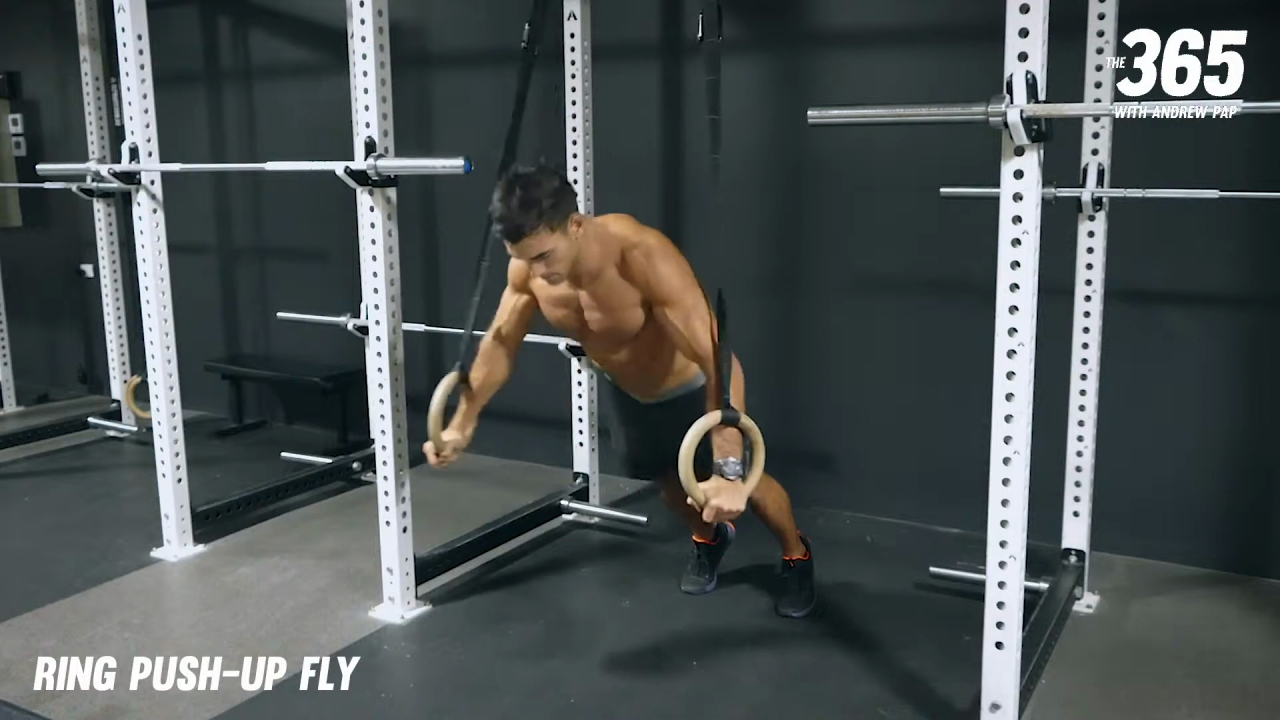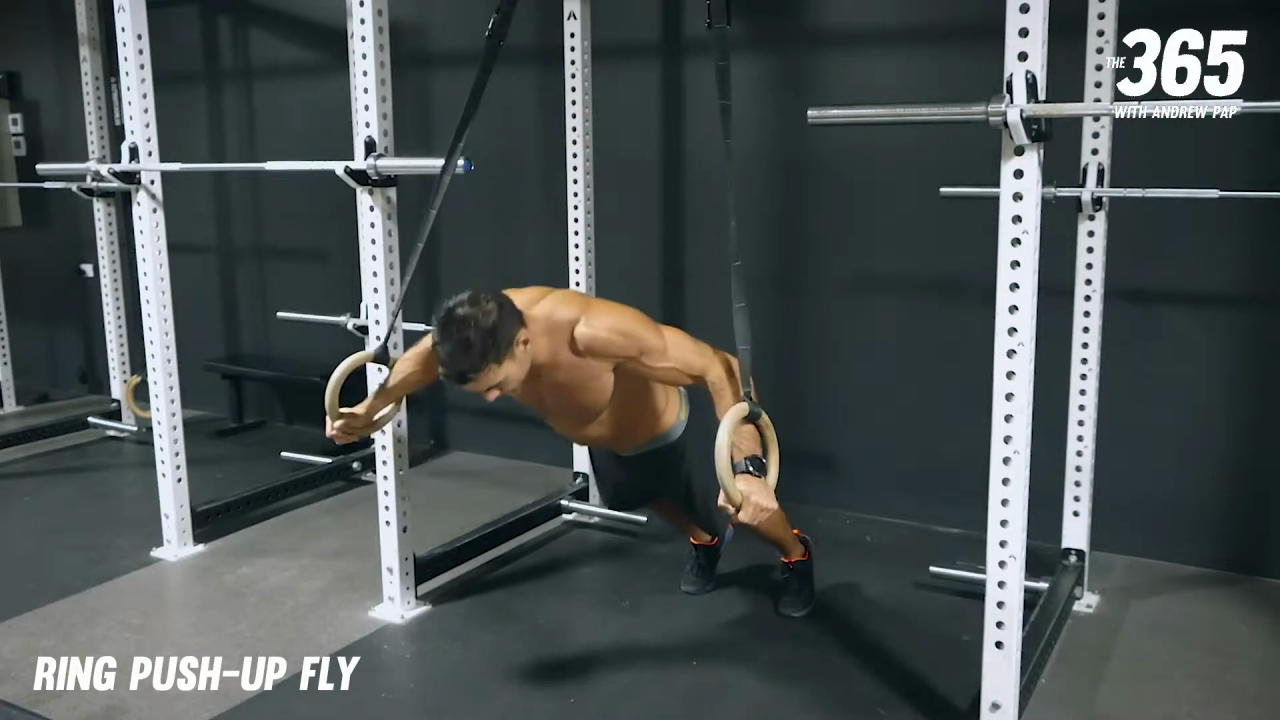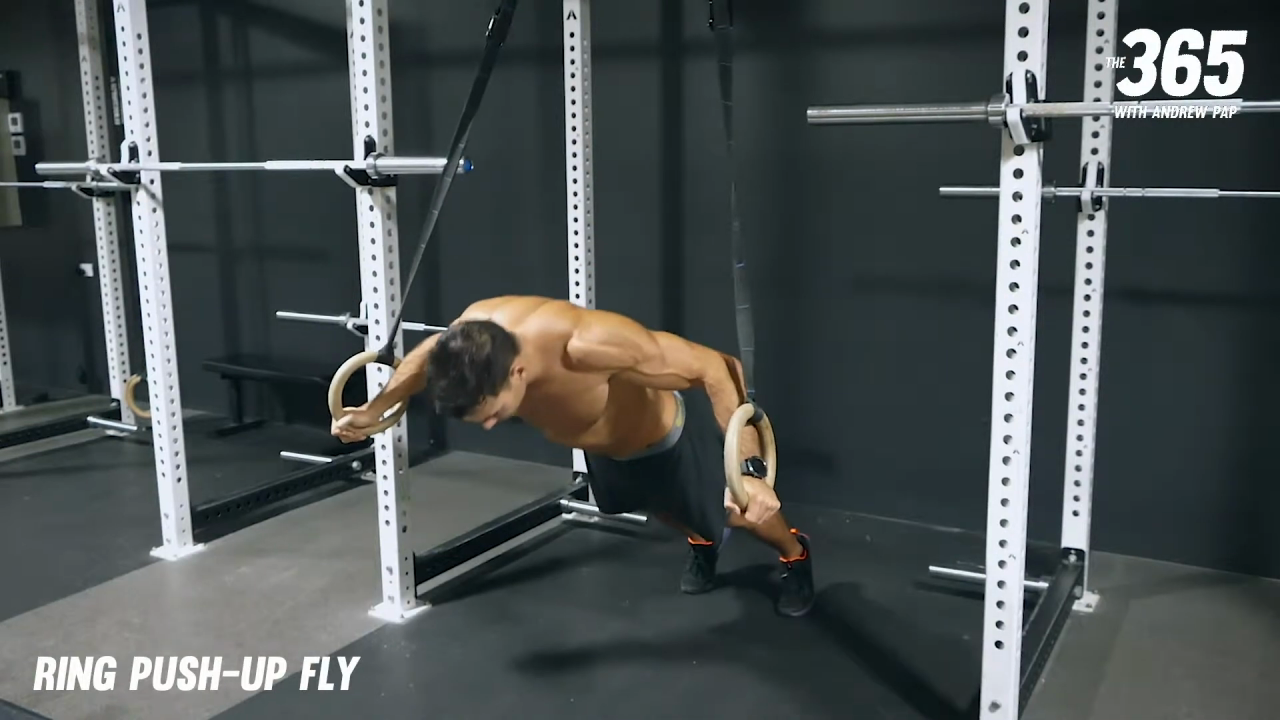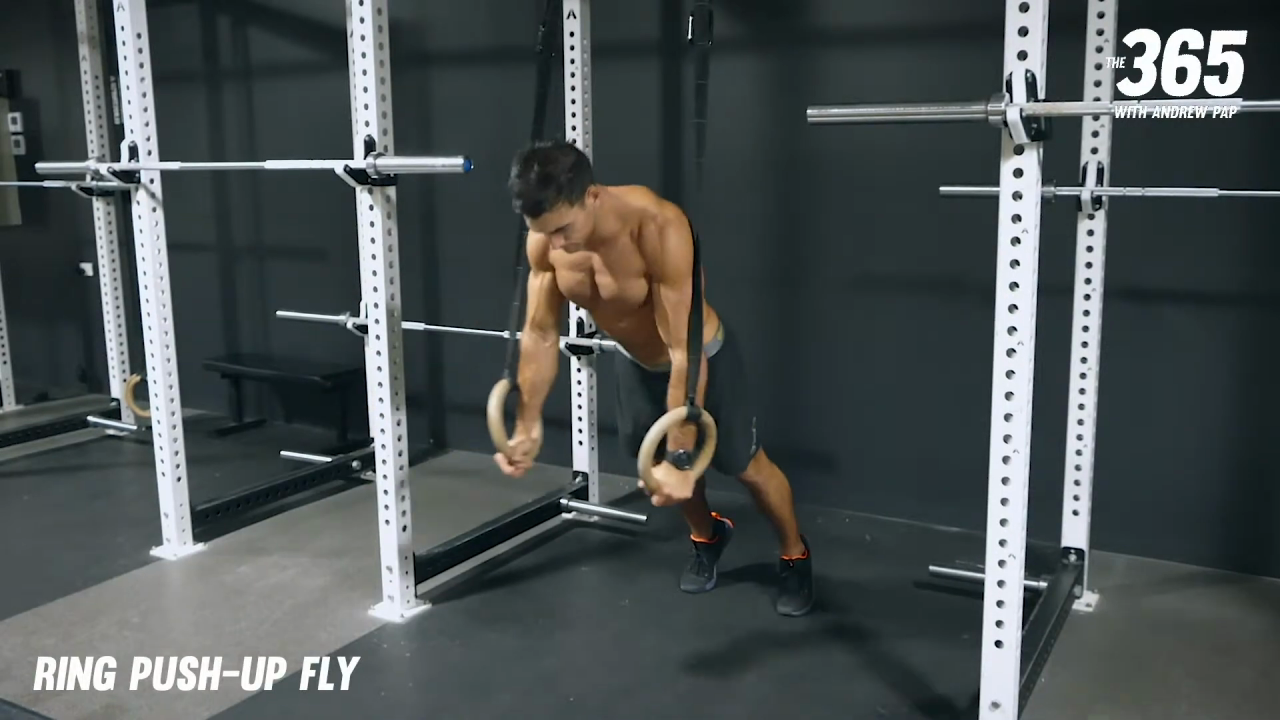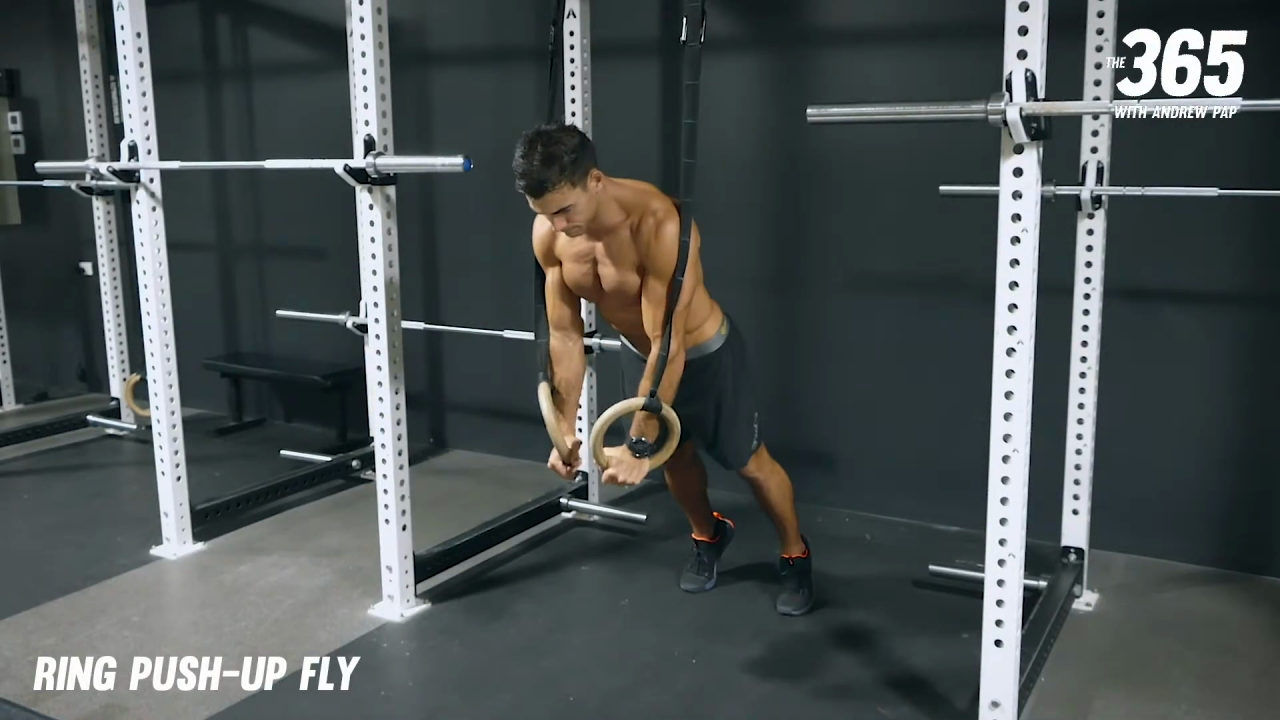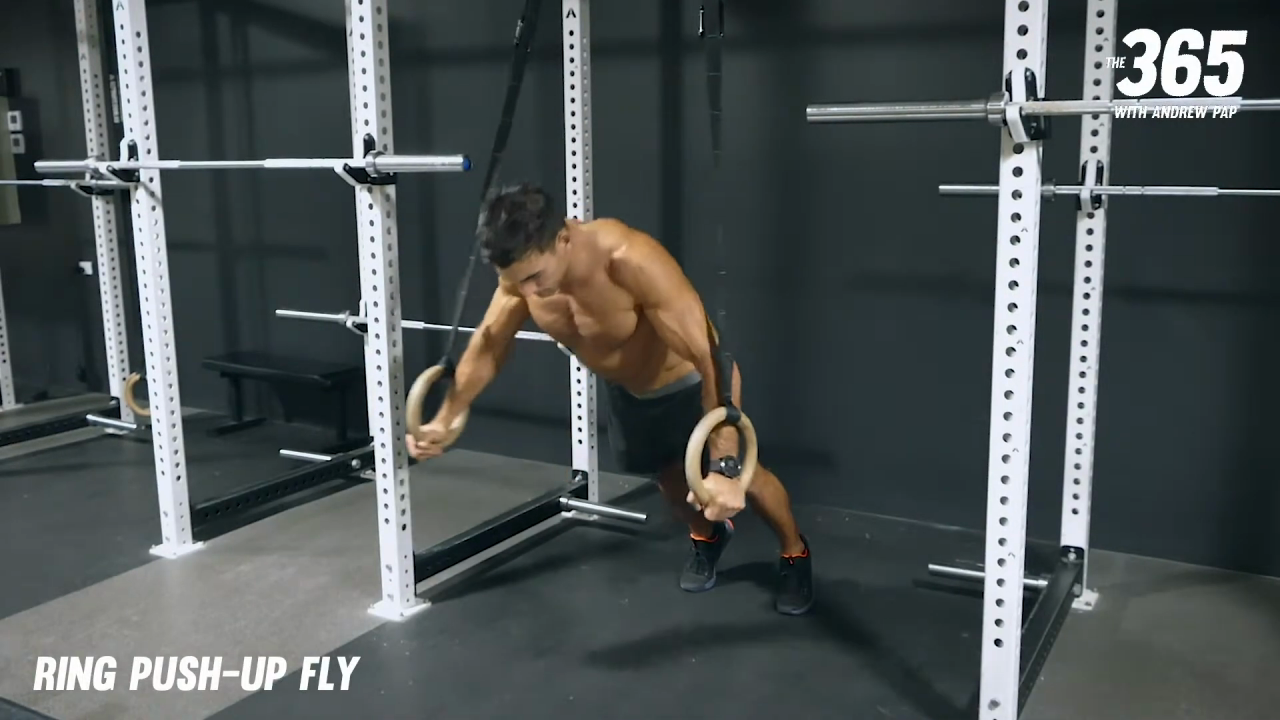
dt=0.7s
person 1, frame 1
left shoulder: (644, 258)
right shoulder: (528, 266)
left elbow: (717, 361)
right elbow: (500, 342)
left wrist: (729, 470)
right wrist: (463, 422)
left hip: (688, 388)
right hip: (626, 390)
left knee: (742, 482)
right knee: (666, 478)
left ankle: (797, 556)
right ankle: (709, 539)
person 1, frame 2
left shoulder: (590, 332)
right shoulder: (484, 323)
left elbow: (721, 369)
right elbow: (428, 353)
left wrist: (750, 468)
right wrist: (370, 409)
left hip: (668, 434)
right hip: (607, 446)
left knee: (739, 508)
right knee: (658, 505)
left ankle: (796, 555)
right ankle: (704, 540)
person 1, frame 3
left shoulder: (583, 344)
right shoulder: (476, 328)
left elbow: (718, 368)
right elbow: (429, 355)
left wrist: (750, 470)
right wrist: (374, 410)
left hip: (665, 438)
right hip: (604, 449)
left knee: (734, 511)
right knee: (662, 508)
left ankle: (795, 555)
right ankle: (701, 542)
person 1, frame 4
left shoulder: (659, 230)
right shoulder: (543, 240)
left elbow: (680, 353)
right elbow: (539, 334)
left wrist: (678, 458)
right wrist: (528, 428)
left hip: (701, 360)
right hip: (634, 360)
left knee: (746, 466)
right knee: (661, 460)
left ankle: (795, 557)
right ankle: (708, 535)
person 1, frame 5
left shoulder: (659, 225)
right shoulder: (548, 233)
left elbow: (669, 346)
right elbow: (565, 334)
left wrist: (638, 447)
right wrist: (567, 428)
left hip: (705, 354)
right hip: (639, 353)
left knee: (749, 462)
right knee: (674, 454)
left ankle: (795, 555)
right ankle: (708, 535)
person 1, frame 6
left shoulder: (631, 262)
right shoulder: (525, 264)
left elbow: (715, 362)
right elbow: (489, 341)
left wrist: (725, 469)
right wrist: (446, 418)
left hip: (684, 386)
right hip: (623, 391)
left knee: (742, 480)
right knee: (666, 474)
left ankle: (795, 554)
right ankle: (708, 537)
